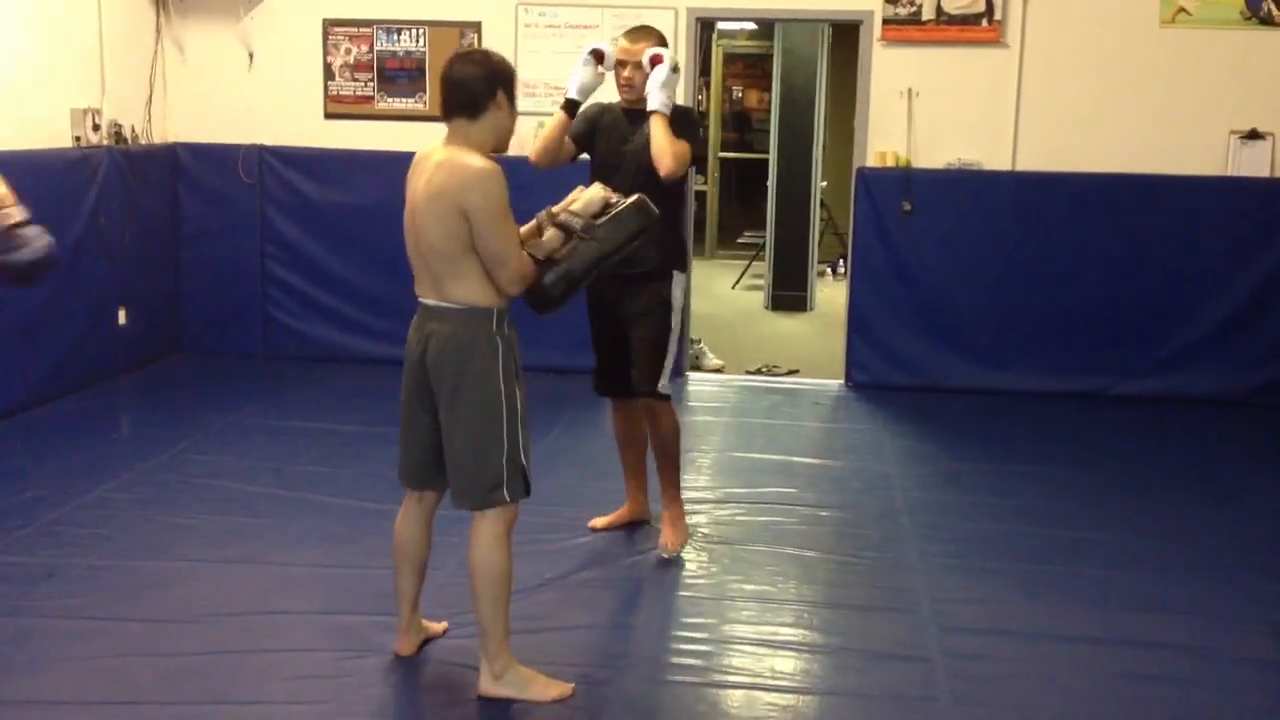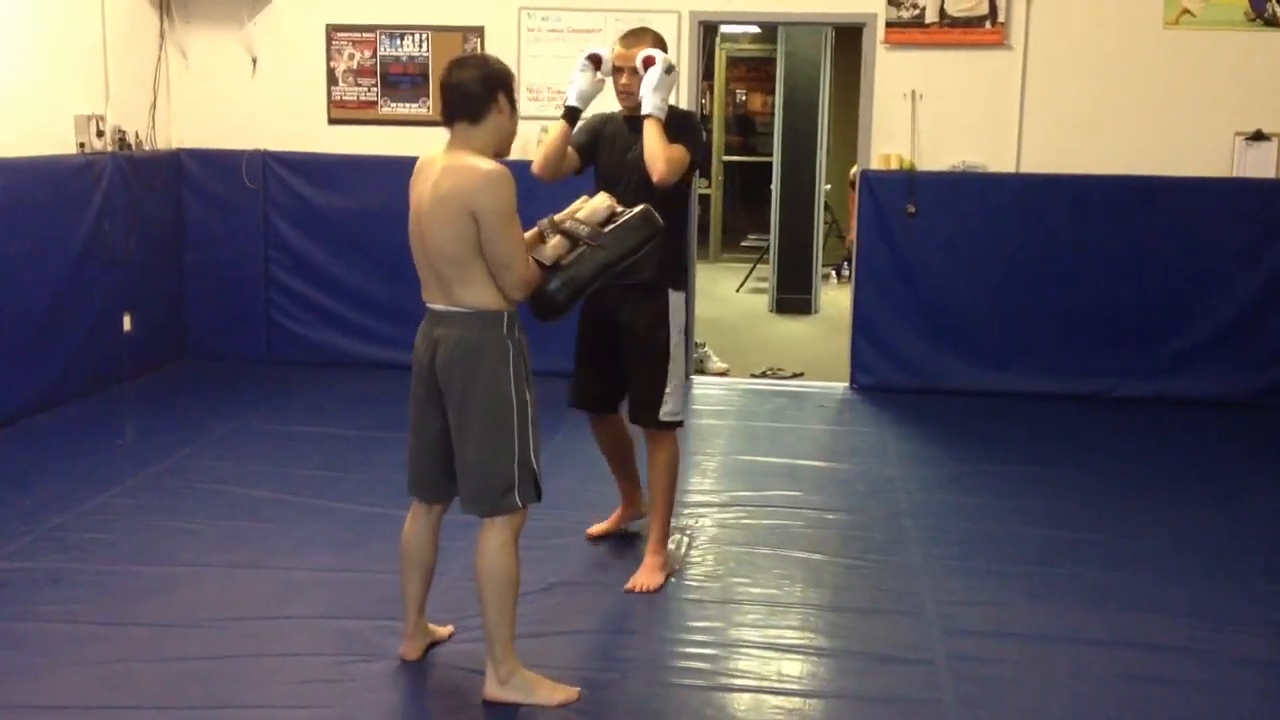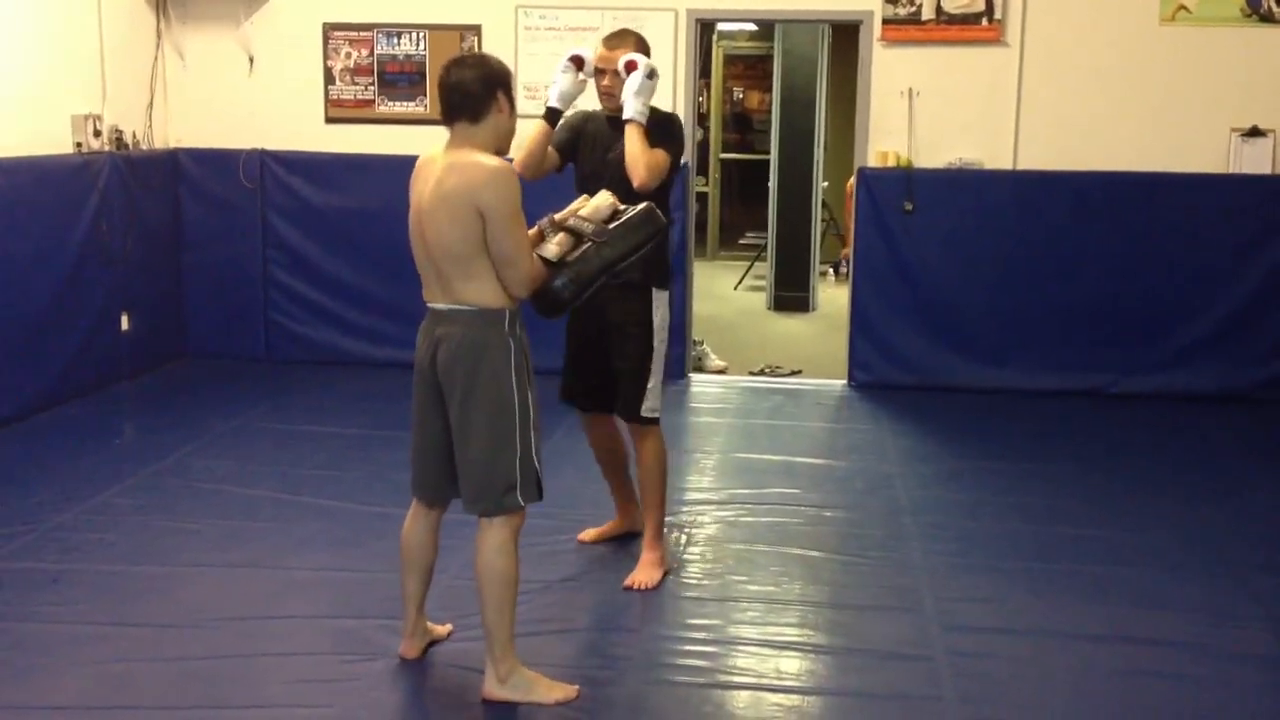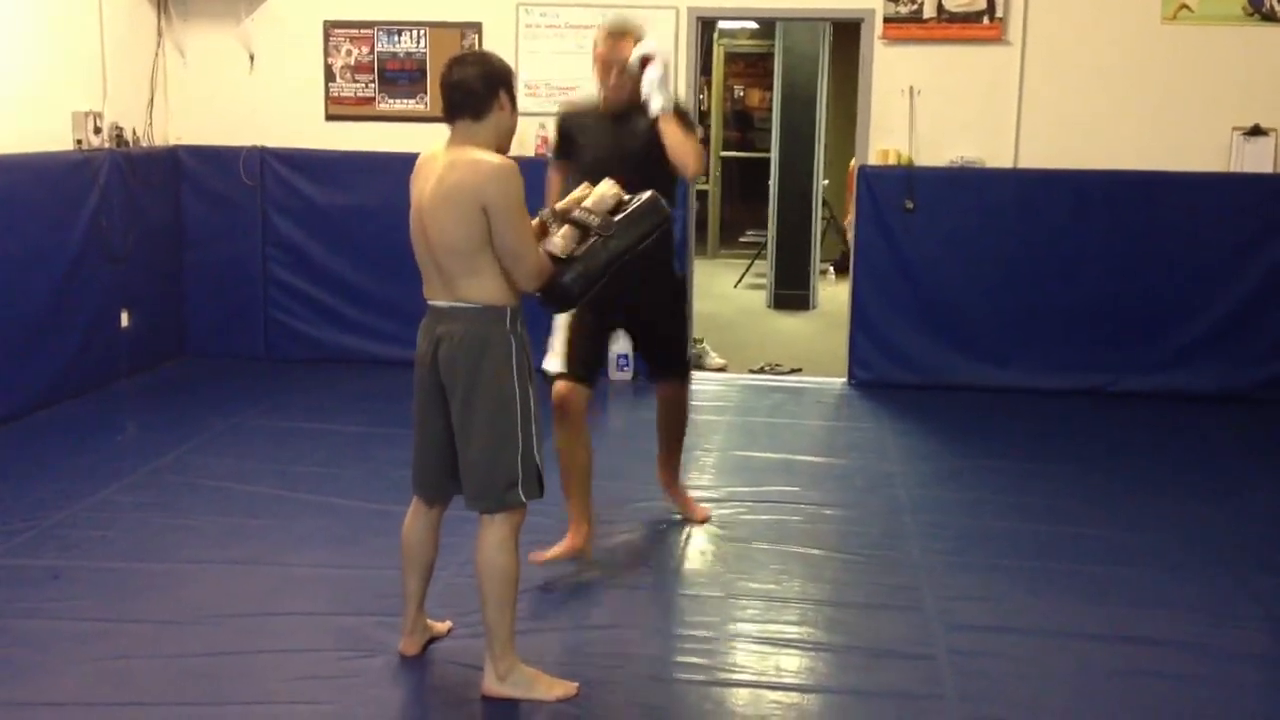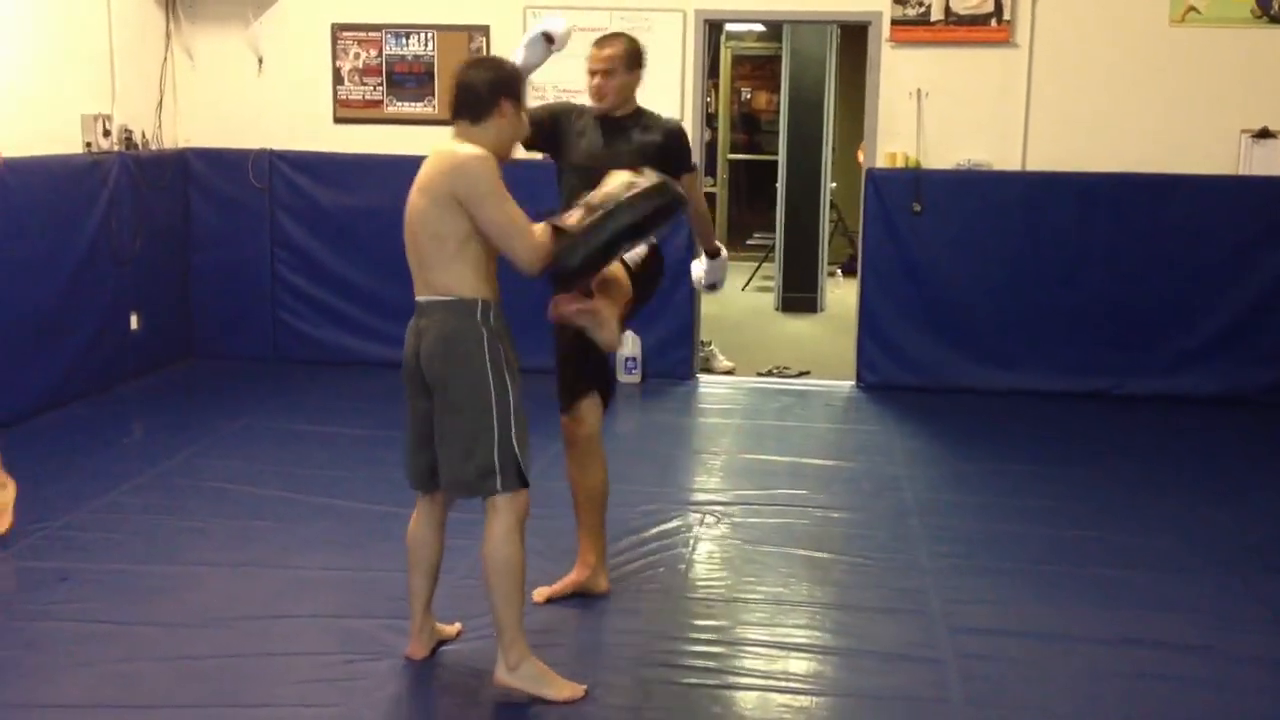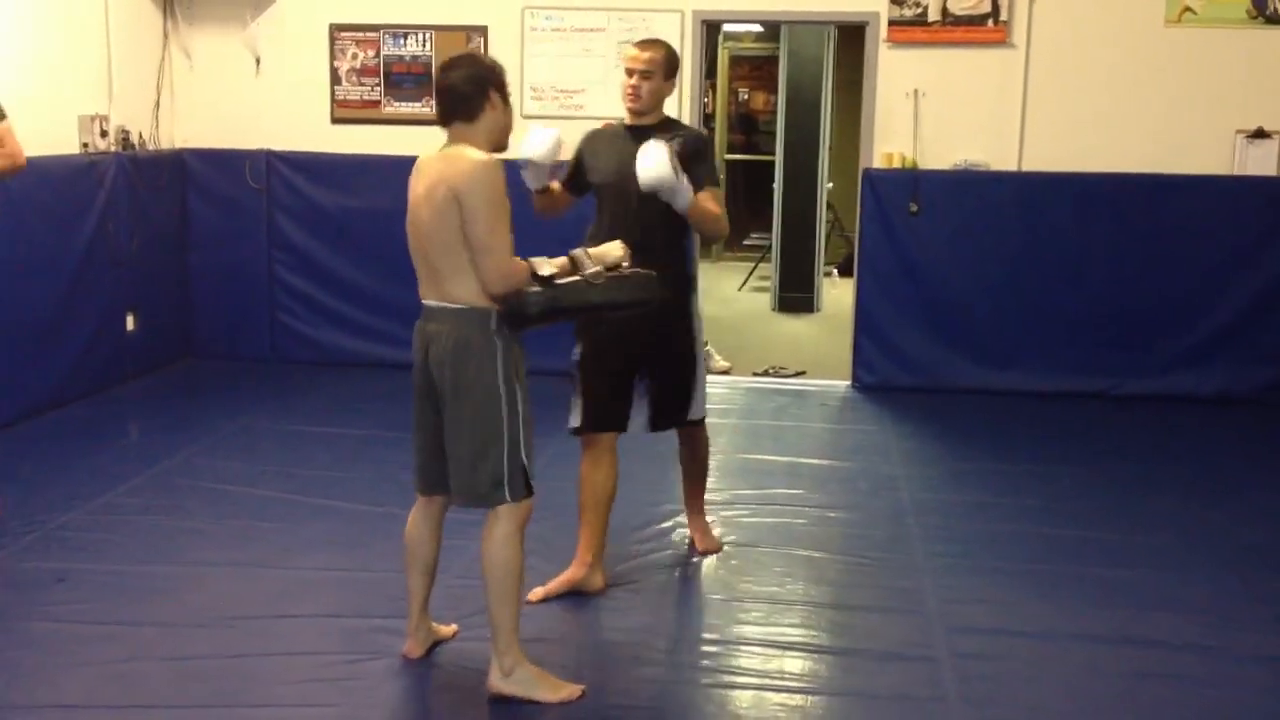
dt=0.5s
person 1, frame 1
left shoulder: (424, 163)
right shoulder: (479, 174)
right elbow: (513, 277)
left wrist: (553, 218)
right wrist: (564, 228)
left hip: (428, 328)
right hip: (474, 337)
left knee: (420, 493)
right knee: (495, 507)
left ankle: (408, 627)
right ankle: (498, 668)
person 1, frame 2
left shoulder: (426, 170)
right shoulder: (489, 178)
right elbow: (518, 282)
left hip: (435, 334)
right hip: (484, 342)
left knee: (429, 501)
right knee: (502, 513)
left ankle: (414, 631)
right ankle: (503, 673)
person 1, frame 3
left shoulder: (425, 168)
right shoulder: (493, 174)
right elbow: (520, 281)
left wrist: (548, 227)
left hip: (436, 332)
right hip: (485, 341)
left knee: (428, 498)
right knee: (501, 512)
left ankle: (413, 630)
right ankle: (503, 671)
person 1, frame 4
left shoulder: (426, 167)
right shoulder: (496, 171)
right elbow: (528, 276)
left hip: (437, 329)
right hip: (487, 338)
left knee: (429, 495)
right knee: (503, 509)
left ankle: (413, 627)
right ankle: (502, 668)
person 1, frame 5
left shoulder: (443, 161)
right shoulder: (470, 163)
left elbow: (504, 240)
right elbow: (530, 255)
right wrist: (593, 207)
left hip: (428, 329)
right hip: (466, 332)
left knee: (434, 492)
right knee: (506, 497)
left ankle: (421, 630)
right ankle: (515, 660)
person 1, frame 6
left shoulder: (426, 167)
right shoulder: (480, 168)
right elbow: (497, 277)
left wrist: (546, 266)
right wrist: (569, 262)
left hip: (433, 332)
right hip: (477, 338)
left knee: (432, 494)
right knee: (509, 504)
left ankle: (418, 628)
right ankle: (508, 665)
person 2, frame 1
left shoulder: (680, 120)
right shoulder: (599, 117)
left elbow: (668, 167)
right elbow: (541, 156)
left wrist: (657, 102)
right wrist: (575, 94)
left hip: (657, 276)
right hip: (605, 273)
left knee: (653, 394)
right knee: (620, 395)
left ankle: (673, 510)
right ankle: (635, 500)
person 2, frame 2
left shoulder: (682, 125)
right shoulder: (600, 127)
left elbow: (663, 172)
right elbow: (545, 170)
left wrist: (652, 107)
right wrist: (574, 104)
left hip: (655, 291)
right hip: (601, 286)
left knee: (658, 422)
right knee: (598, 408)
left ankle: (657, 550)
right ankle: (631, 501)
person 2, frame 3
left shoulder: (661, 126)
right shoulder: (581, 124)
left elbow: (644, 178)
right elbow: (527, 169)
left wrist: (635, 110)
right wrist: (556, 103)
left hip: (640, 289)
right hip: (590, 286)
left knee: (641, 417)
right knee: (592, 407)
left ankle: (654, 547)
right ankle: (628, 511)
person 2, frame 4
left shoulder: (664, 115)
right shoulder: (574, 121)
left elbow: (693, 168)
right elbow: (558, 185)
left wrist: (659, 103)
left hip: (652, 274)
left knee: (673, 384)
right knee: (565, 394)
left ankle: (669, 478)
right ankle: (579, 530)
person 2, frame 5
left shoulder: (663, 133)
right shoulder: (564, 119)
left elbow: (692, 198)
left wrist: (713, 254)
right wrist: (524, 63)
left hip: (629, 256)
left knee: (609, 276)
right knee: (580, 423)
right ankle: (590, 567)
person 2, frame 6
left shoulder: (688, 144)
right shoulder: (598, 142)
left elbow: (717, 225)
right elbow: (554, 206)
left wrist: (677, 192)
right wrist: (537, 179)
left hip: (669, 302)
left knee: (688, 420)
right knee: (598, 434)
left ankle: (695, 514)
right ankle: (587, 564)
